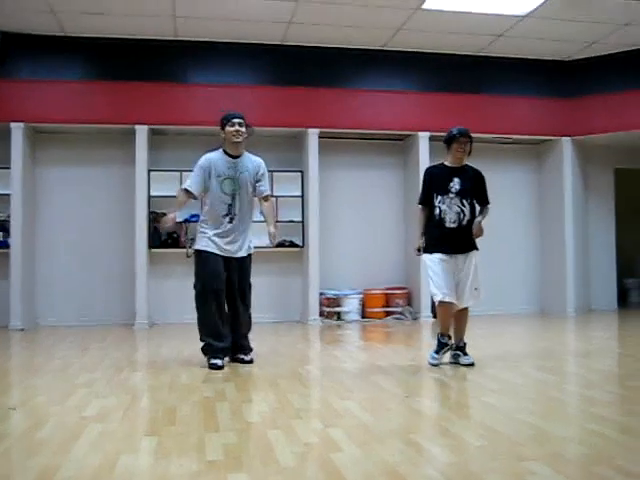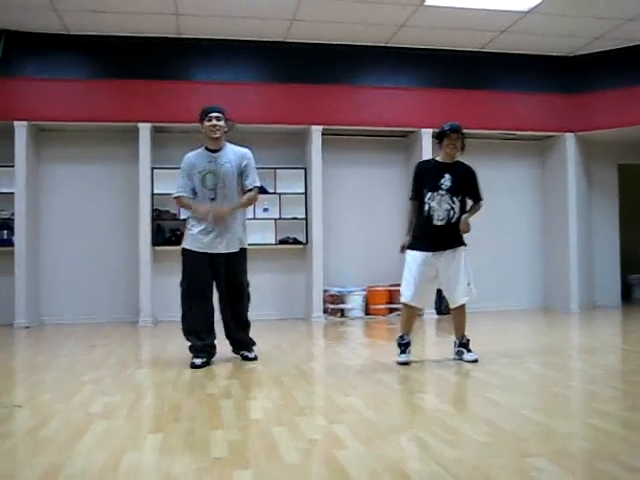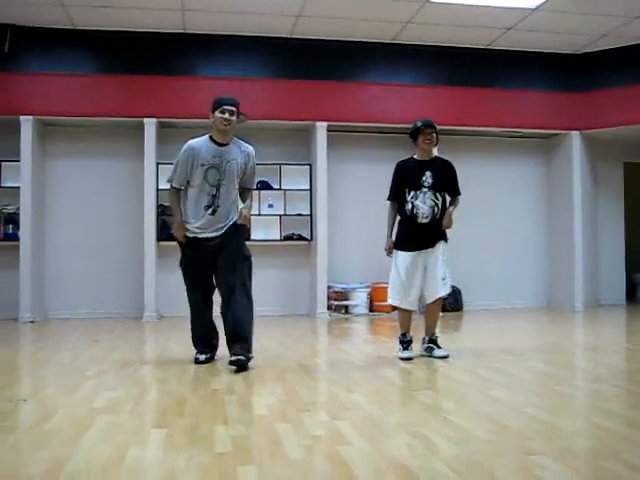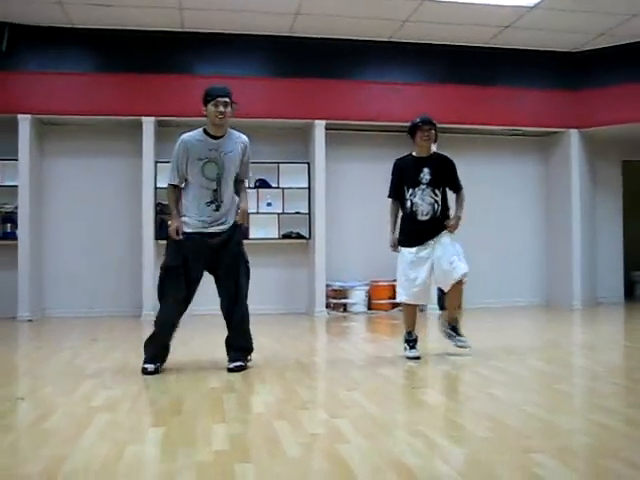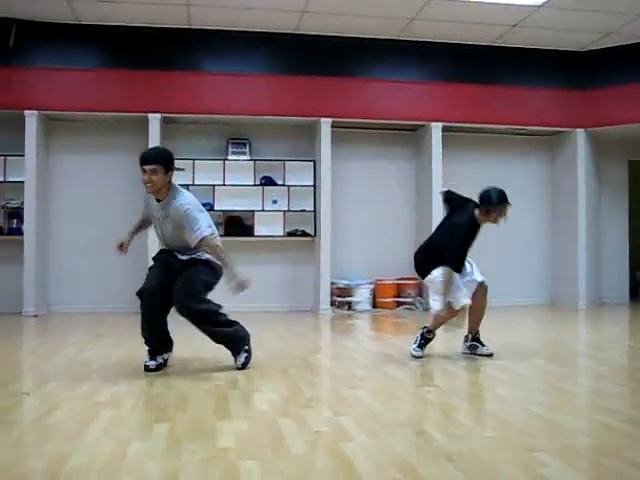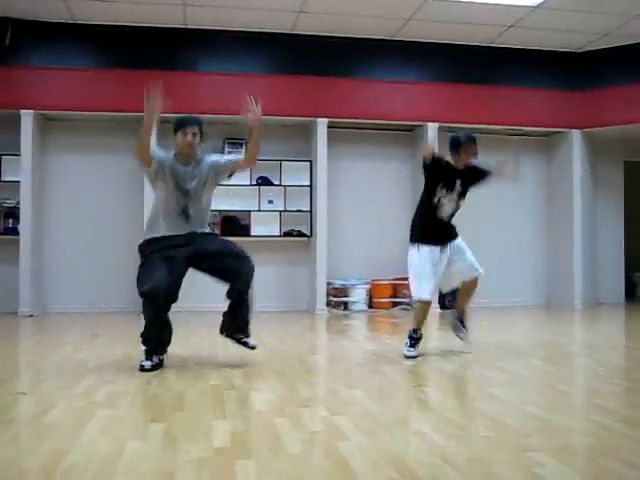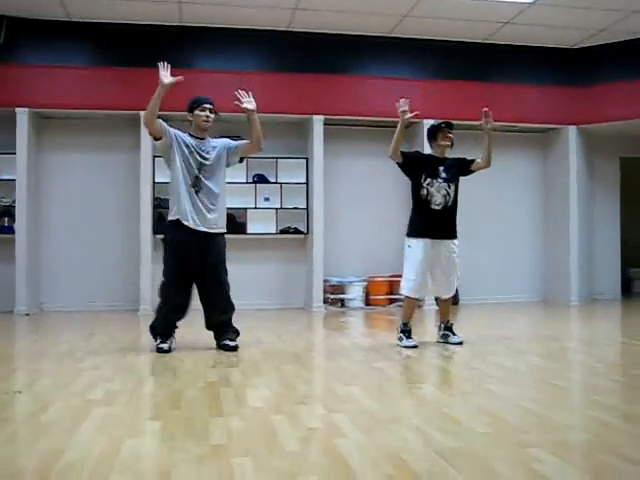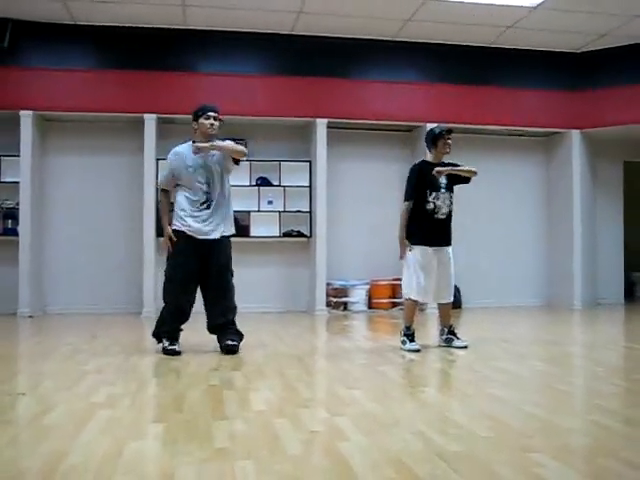
dt=0.5s
person 1, frame 1
left shoulder: (257, 164)
right shoulder: (208, 161)
left elbow: (265, 197)
right elbow: (188, 191)
left wrist: (271, 224)
right wrist: (174, 212)
left hip: (241, 244)
right hip: (210, 242)
left knee: (240, 299)
right knee: (209, 295)
left ankle: (239, 347)
right ankle: (217, 350)
person 1, frame 2
left shoulder: (242, 155)
right shoulder: (190, 159)
left elbow: (253, 194)
right elbow: (181, 198)
left wrist: (230, 209)
right wrist: (200, 209)
left hip: (232, 241)
right hip: (197, 242)
left knee: (236, 295)
right knee: (196, 297)
left ankle: (242, 343)
right ankle: (202, 349)
person 1, frame 3
left shoulder: (246, 152)
right shoulder: (192, 148)
right elbow: (176, 186)
left wrist: (246, 206)
right wrist: (178, 218)
left hip: (230, 230)
right hip: (195, 232)
left knee: (236, 289)
right knee: (199, 295)
left ankle: (240, 349)
right ankle: (205, 347)
person 1, frame 4
left shoulder: (241, 143)
right shoulder: (186, 142)
right elbow: (174, 184)
left wrist: (243, 202)
right wrist: (174, 217)
left hip: (228, 230)
right hip: (190, 230)
left knee: (235, 294)
right knee: (175, 293)
left ankle: (239, 352)
right ankle: (155, 354)
person 1, frame 5
left shoulder: (183, 204)
right shoulder: (150, 191)
left elbow: (208, 240)
left wrist: (231, 273)
right wrist: (130, 236)
left hip: (202, 260)
right hip: (173, 255)
left knee: (188, 303)
right knee: (150, 293)
left ankle: (239, 340)
right ankle: (159, 350)
person 1, frame 6
left shoulder: (211, 165)
right shoulder: (160, 162)
left elbow: (248, 162)
right elbow: (142, 154)
left wrist: (254, 128)
right wrist: (150, 117)
left hip: (198, 237)
right hip: (162, 240)
left knee: (241, 266)
right knee: (155, 290)
left ankle: (236, 326)
right ankle: (154, 351)
person 1, frame 7
left shoulder: (223, 147)
right shoulder: (176, 139)
left elbow: (255, 146)
right elbow: (149, 122)
left wrist: (252, 114)
right wrist: (163, 88)
left hip: (213, 227)
right hip: (181, 224)
left knee: (216, 284)
right knee: (175, 283)
left ankle: (224, 333)
right ankle: (163, 333)
person 1, frame 8
left shoulder: (222, 150)
right shoulder: (178, 154)
left elbow: (242, 152)
right elbow: (164, 190)
left wrist: (213, 146)
right wrist: (166, 224)
left hip: (218, 233)
right hip: (186, 232)
left knee: (220, 287)
right knee: (179, 287)
left ankle: (227, 334)
right ankle: (168, 335)
person 2, frame 1
left shoulder: (475, 175)
right shoulder: (432, 173)
left elbow: (484, 206)
right elbow: (424, 208)
left wrist: (479, 220)
right wrist: (422, 237)
left hip: (465, 246)
right hip: (436, 246)
left knee: (463, 299)
right knee: (444, 297)
left ankle: (458, 348)
right ankle: (443, 341)
person 2, frame 2
left shoulder: (466, 172)
right shoulder: (423, 168)
left elbow: (477, 202)
right elbow: (415, 203)
left wrist: (467, 216)
right wrist: (409, 234)
left hip: (453, 243)
right hip: (422, 243)
left knee: (458, 296)
right knee: (411, 295)
left ankle: (461, 344)
right ankle: (404, 343)
person 2, frame 3
left shoulder: (445, 166)
right shoulder: (402, 168)
left elbow: (455, 196)
right elbow: (393, 204)
left wrist: (449, 211)
right wrist: (389, 236)
left hip: (436, 239)
right hip: (407, 241)
left knee: (436, 292)
right knee: (404, 295)
left ankle: (429, 340)
right ankle: (405, 341)
person 2, frame 4
left shoulder: (444, 162)
right shoulder: (401, 165)
left elbow: (459, 191)
right elbow: (395, 201)
left wrist: (458, 215)
right wrist: (393, 232)
left hip: (440, 233)
right hip: (410, 238)
left knee: (457, 277)
right knee: (410, 292)
left ankle: (451, 324)
right ankle: (410, 340)
person 2, frame 5
left shoulder: (468, 205)
right shoulder: (463, 229)
left elbow: (446, 194)
right elbow: (451, 270)
right wrist: (445, 303)
left hip: (448, 258)
right hip: (429, 262)
left knee: (480, 287)
right knee: (458, 303)
left ankle: (472, 340)
right ankle: (424, 336)
person 2, frame 6
left shoulder: (470, 172)
right shoulder: (439, 168)
left elbow: (491, 171)
right elbow: (427, 155)
right wrist: (430, 153)
left hip: (449, 237)
right hip: (424, 239)
left knee: (472, 275)
right knee: (425, 293)
left ankle: (459, 317)
right ankle: (414, 337)
person 2, frame 7
left shoulder: (455, 165)
right shoulder: (418, 160)
left elbow: (486, 163)
right elbow: (393, 154)
left wrist: (488, 132)
right wrist: (402, 123)
left hip: (447, 236)
right hip: (420, 235)
left knee: (446, 286)
right knee: (413, 285)
left ankle: (445, 329)
right ankle: (404, 331)
person 2, frame 8
left shoulder: (448, 169)
right shoulder: (419, 169)
left elbow: (473, 173)
right elbow: (408, 204)
left wrist: (450, 170)
right wrist: (402, 236)
left hip: (443, 240)
right hip: (420, 241)
left knee: (445, 289)
right knee: (415, 289)
left ankle: (447, 333)
right ankle: (407, 334)
